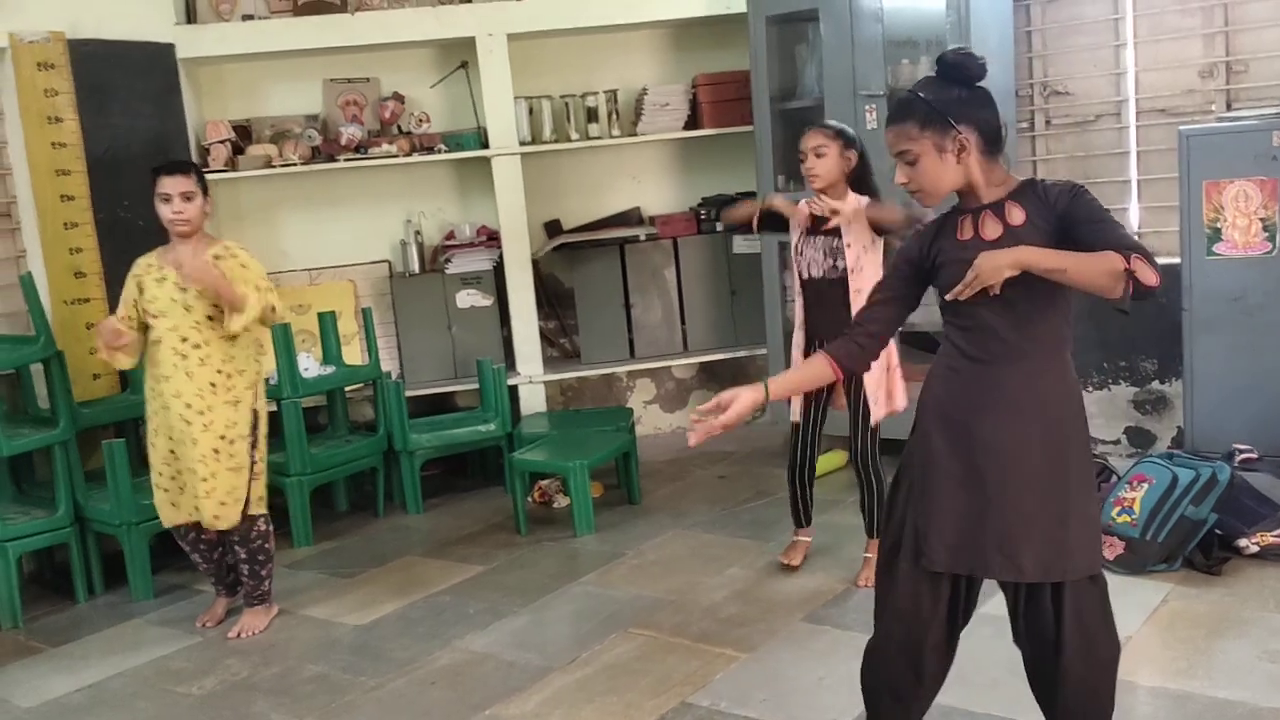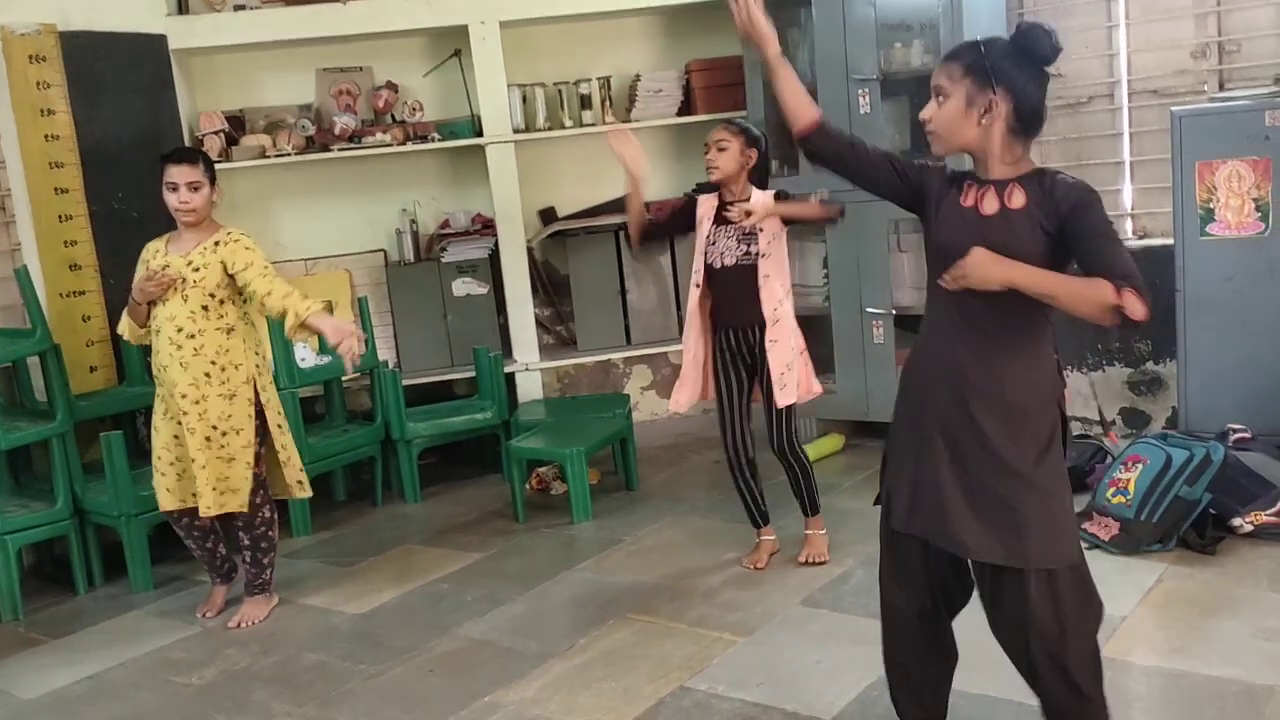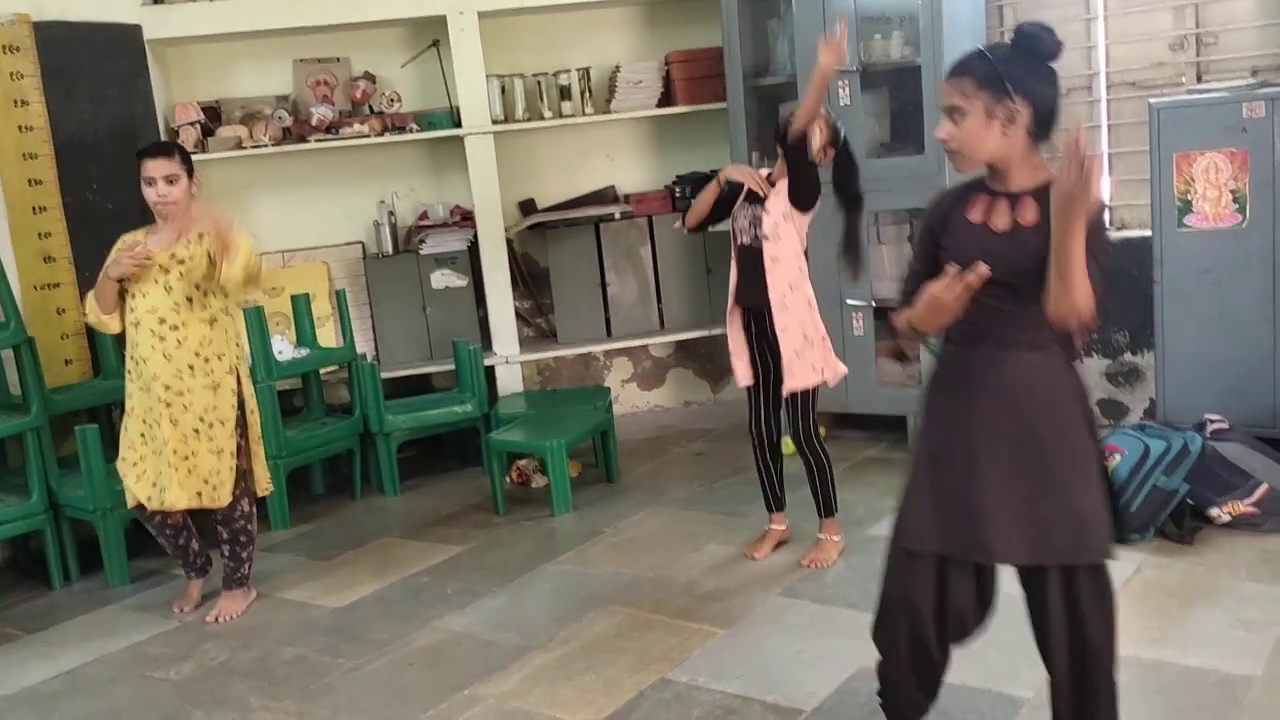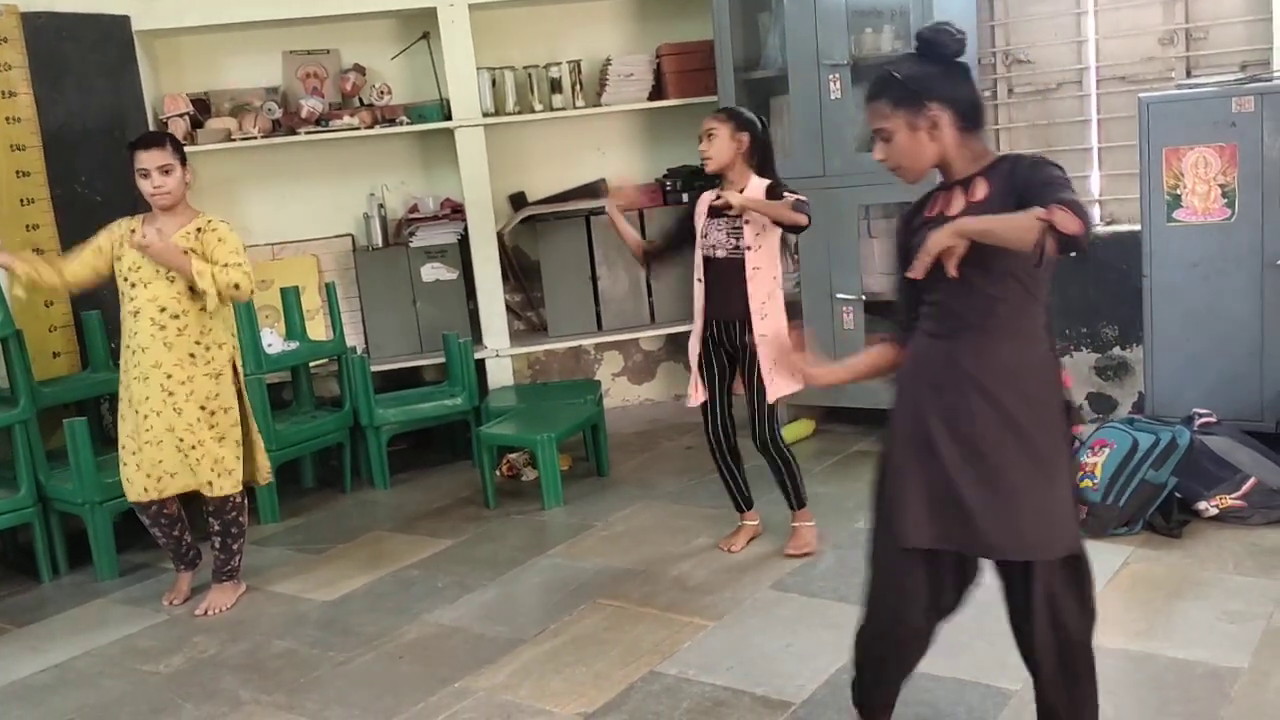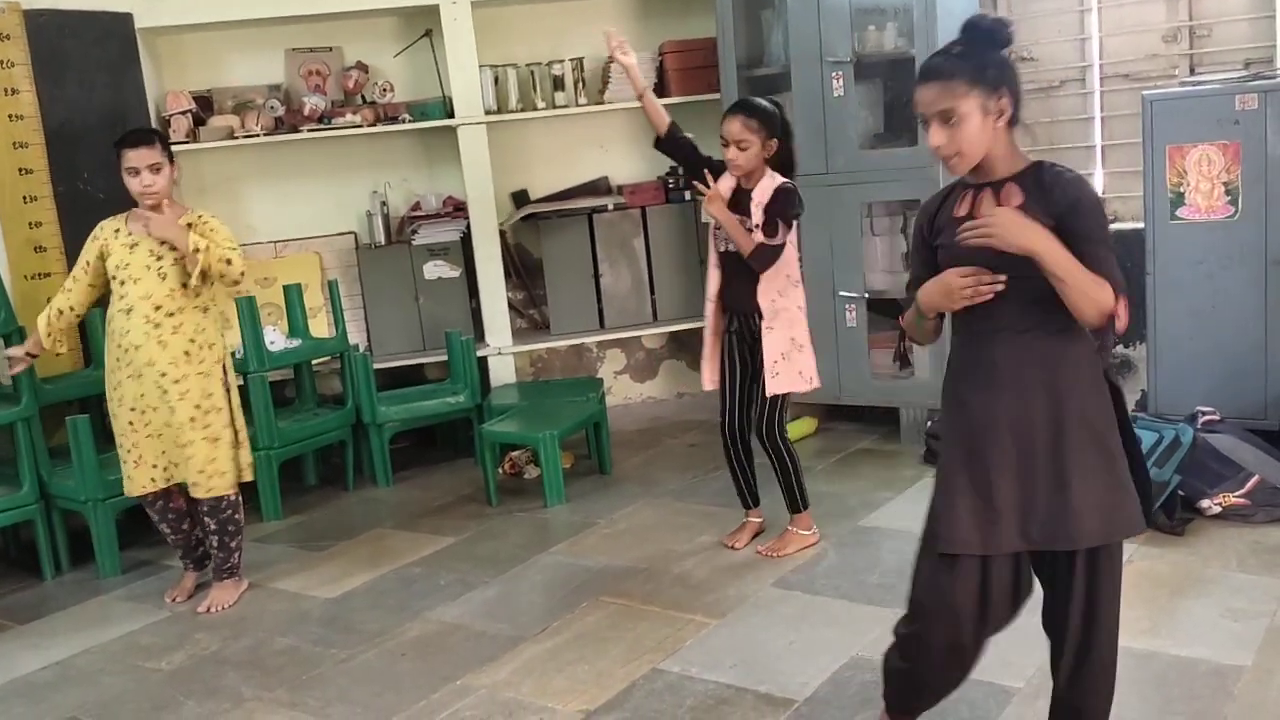
dt=1s
person 1, frame 1
left shoulder: (1058, 204)
right shoulder: (928, 243)
left elbow: (1140, 274)
right elbow: (855, 348)
left wrist: (1022, 257)
right wrist: (759, 394)
left hip: (1042, 438)
right hip: (950, 439)
left knee: (1066, 618)
right knee: (912, 614)
person 1, frame 2
left shoulder: (1064, 199)
right shoulder: (934, 190)
left elbow: (1129, 302)
right elbow: (821, 141)
left wrist: (1010, 272)
left hip: (1013, 428)
right hip: (927, 419)
left knee: (1040, 600)
right knee: (913, 596)
person 1, frame 3
left shoulder: (1075, 208)
right shoulder: (948, 210)
left elbow: (1069, 321)
right elbow: (904, 321)
left wrist: (1070, 220)
right wrist: (921, 315)
left hip: (1046, 429)
right hip: (957, 423)
left knee: (1072, 606)
right knee: (916, 595)
person 1, frame 4
left shoulder: (1028, 178)
right shoulder: (916, 219)
left elbow: (1067, 227)
left wrist: (964, 229)
right wrist: (832, 372)
left hip: (1016, 417)
right hip: (927, 416)
left knee: (1046, 594)
right knee: (904, 592)
person 1, frame 5
left shoulder: (1062, 192)
right shoulder: (937, 213)
left elbow: (1104, 315)
right elbow: (915, 331)
left wrist: (1037, 243)
right wrist: (930, 301)
left hip: (1066, 417)
right hip: (978, 421)
left knee: (1083, 595)
right knee: (952, 592)
person 2, frame 1
left shoulder: (867, 212)
right shoulder: (798, 214)
left elbow: (910, 220)
right elbow: (730, 216)
left wrist: (853, 206)
right wrist: (771, 203)
right hip: (813, 346)
left knee: (864, 452)
right knee: (800, 449)
left ankle: (875, 551)
right ankle: (802, 533)
person 2, frame 2
left shoulder: (772, 203)
right shoulder: (698, 209)
left elbow: (833, 210)
right elbow: (639, 237)
left wrist: (767, 213)
right wrist: (634, 173)
left hip: (771, 335)
right hip: (723, 339)
left knee: (784, 441)
right knee: (734, 445)
left ankle: (815, 528)
right ankle: (765, 534)
person 2, frame 3
left shoulder: (801, 188)
right shoulder: (751, 186)
left elbow: (796, 132)
right elbow: (692, 222)
left wrist: (822, 76)
right wrist: (724, 178)
left hip: (789, 321)
right hip: (750, 322)
left knee: (803, 430)
right knee: (761, 428)
left ankle: (830, 530)
right ankle: (776, 522)
person 2, frame 4
left shoulder: (769, 194)
right shoulder: (702, 206)
left elbow: (801, 217)
right elbow: (651, 254)
left wrist: (746, 202)
right wrist: (618, 216)
left hip: (759, 328)
right hip: (712, 331)
left knee: (765, 432)
right knee: (716, 432)
left ankle: (803, 518)
right ankle: (747, 517)
person 2, frame 5
left shoulder: (782, 194)
right shoulder: (721, 180)
left elbow: (761, 253)
right elbow: (670, 137)
left wrist: (719, 211)
right wrist: (634, 74)
left hip: (773, 321)
right hip: (733, 321)
left knee: (768, 426)
right knee: (732, 424)
left ankle: (804, 523)
right ankle: (752, 515)
person 3, frame 1
left shoulder: (226, 257)
right shoulder: (145, 269)
left elbow: (264, 309)
right elbow: (129, 338)
left wrist: (215, 283)
right wrist: (114, 337)
left hip: (225, 403)
right hip: (169, 408)
left knee: (233, 503)
right knee: (183, 512)
left ankle: (261, 596)
right ankle: (226, 589)
person 3, frame 2
left shoulder: (231, 245)
right shoulder: (153, 253)
left elbow: (271, 289)
right elbow: (137, 331)
left wrist: (325, 322)
right wrist: (138, 299)
left hip: (229, 393)
right hip: (174, 398)
left knee: (247, 490)
right knee: (179, 498)
left ankle: (260, 589)
right ankle: (222, 577)
person 3, frame 3
left shoulder: (210, 240)
right shoulder: (128, 245)
left elbow: (246, 271)
right elbow: (100, 318)
left wrist: (205, 225)
right wrist: (112, 275)
left hip: (209, 388)
right hip: (149, 393)
left knee: (226, 484)
right knee: (149, 494)
left ankle: (239, 584)
right ankle: (196, 571)
person 3, frame 4
left shoulder: (212, 231)
right shoulder: (120, 234)
left elbow: (240, 284)
right elbow: (62, 275)
left wrist: (174, 259)
left hip: (204, 379)
right hip: (145, 384)
left knee: (220, 476)
right knee: (148, 485)
left ankle: (228, 576)
right ankle: (186, 563)
person 3, frame 5
left shoulder: (200, 226)
right shoulder: (106, 233)
left elbow: (232, 269)
right elbow: (72, 298)
left wrist: (172, 232)
left hip: (194, 376)
right hip: (132, 381)
left knee: (209, 473)
right knee: (153, 480)
left ankle: (230, 574)
right ankle: (194, 562)
